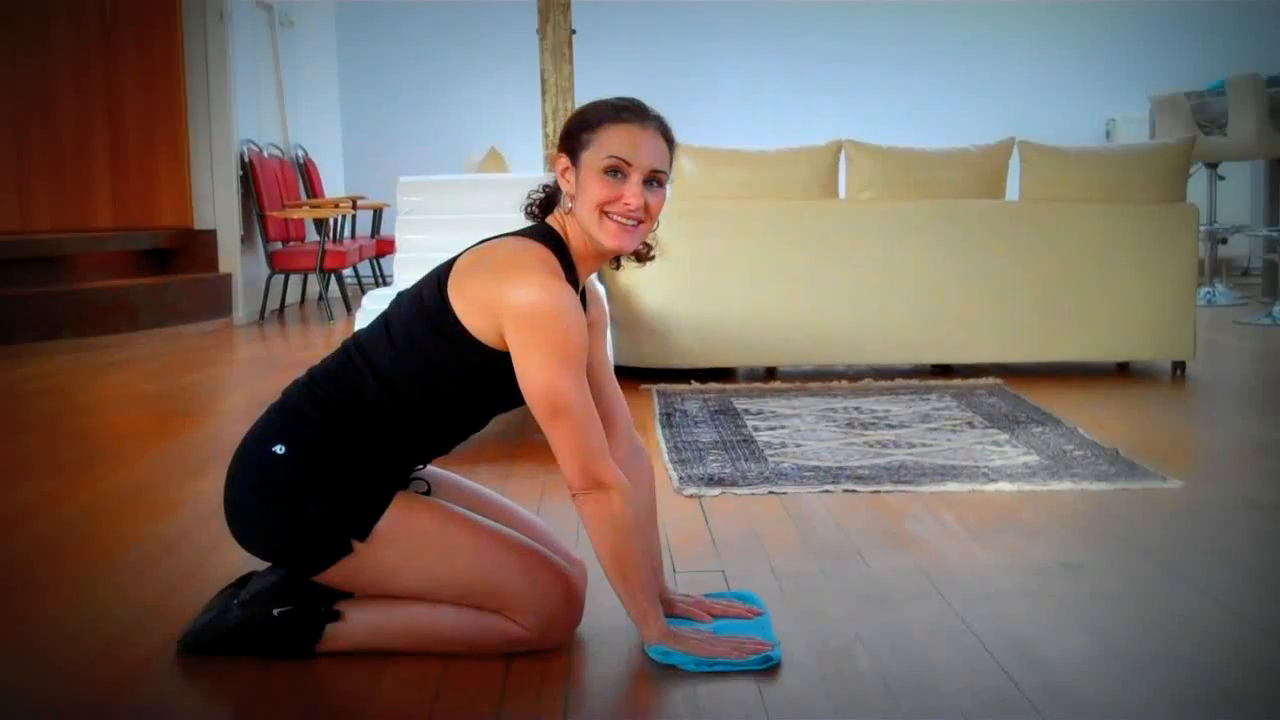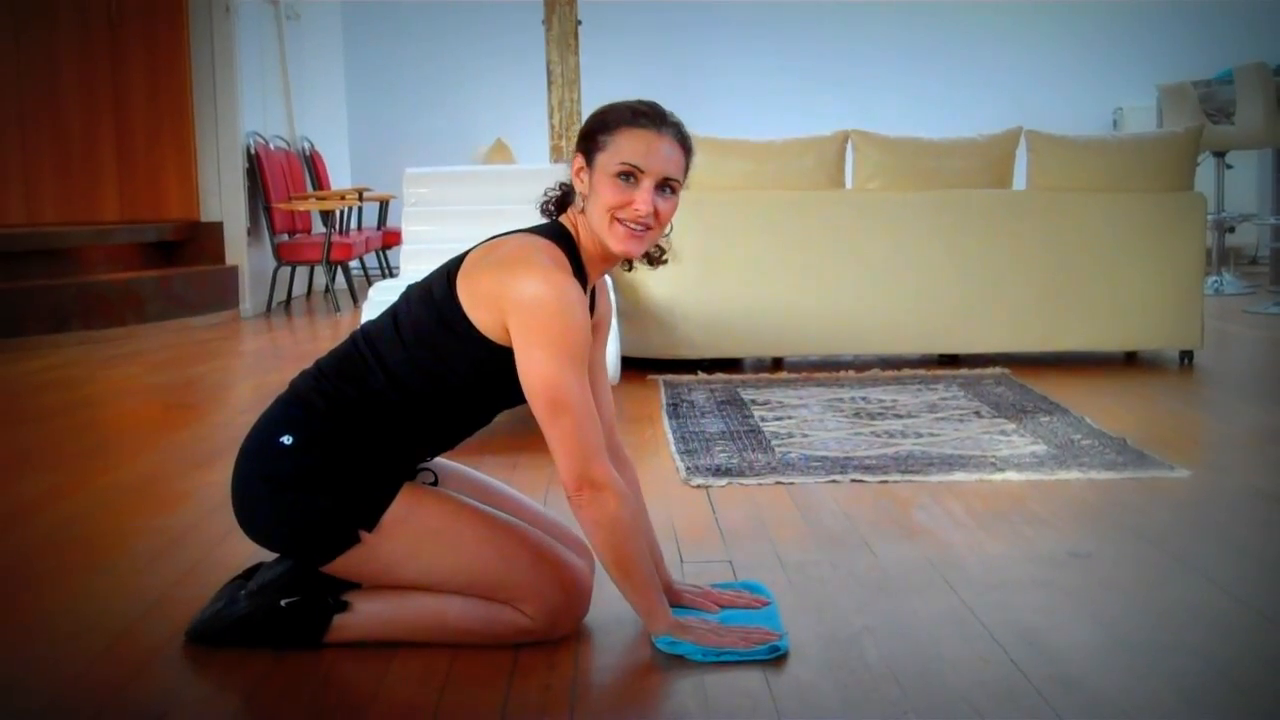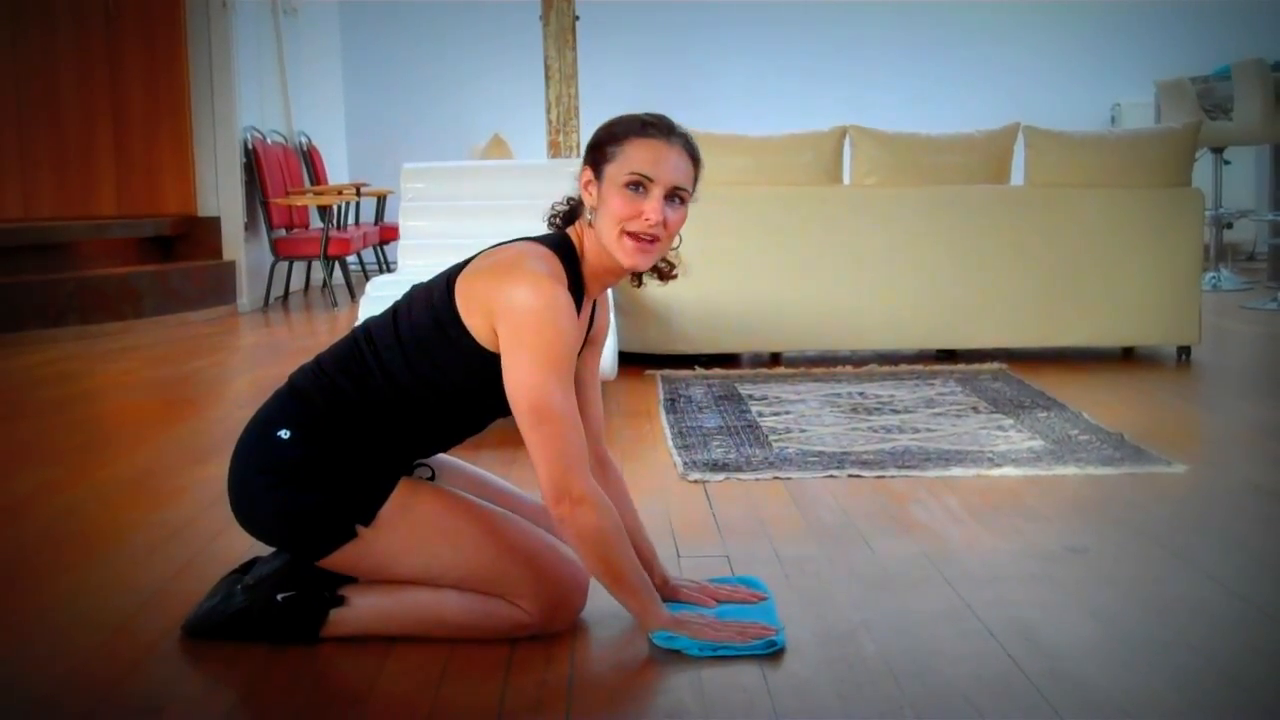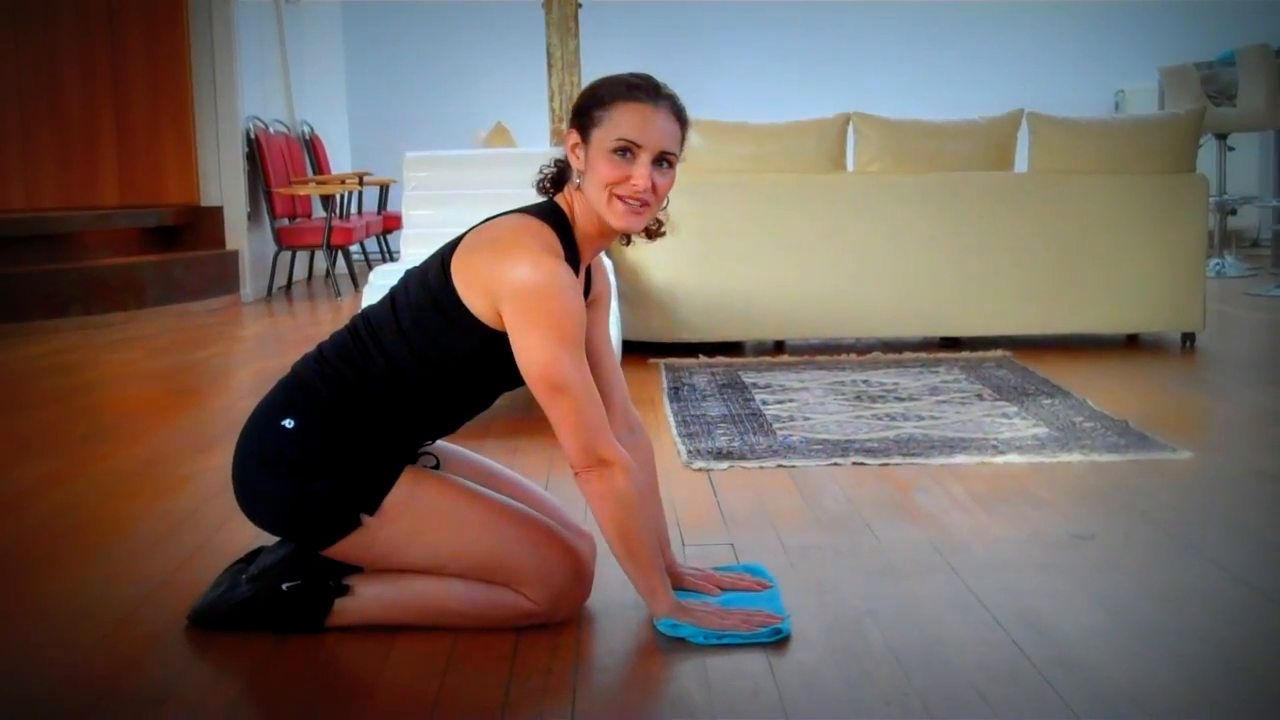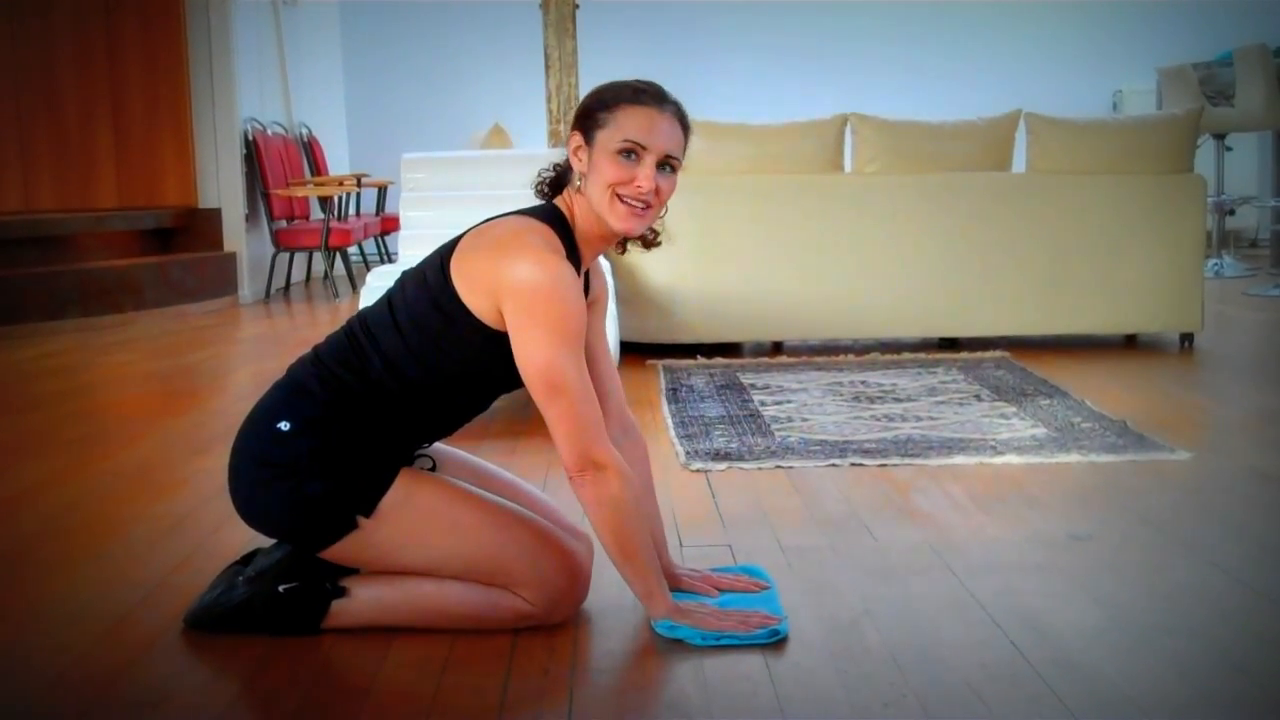
dt=1s
person 1, frame 1
left shoulder: (579, 294)
right shoulder: (534, 284)
left elbow: (624, 451)
right elbow: (594, 482)
left wrist: (659, 592)
right wrist: (655, 627)
left hip: (368, 472)
right hip: (300, 483)
left knee: (558, 574)
right knee: (550, 607)
left ankle: (323, 579)
right ankle: (297, 618)
person 1, frame 2
left shoulder: (588, 289)
right shoulder: (541, 279)
left elbow: (609, 454)
right elbow: (590, 484)
left wrist: (663, 583)
right wrist: (661, 619)
left hip: (373, 463)
right hip: (306, 473)
left knee: (569, 562)
right knee: (558, 598)
left ankle: (331, 572)
right ankle: (306, 609)
person 1, frame 3
left shoulder: (589, 300)
right shoulder: (535, 288)
left elbow: (594, 461)
right elbow: (571, 495)
left wrist: (660, 580)
right wrist: (657, 617)
left hip: (371, 460)
right hip: (300, 468)
left knee: (562, 553)
right knee: (554, 594)
left ankle: (324, 566)
right ankle: (300, 605)
person 1, frame 4
left shoulder: (585, 267)
right shoulder: (533, 263)
left elbow: (623, 429)
right elbow: (598, 461)
left wrist: (667, 565)
right wrist: (663, 600)
left hip: (378, 446)
right hip: (307, 457)
left knee: (565, 547)
right knee: (560, 580)
left ankle: (334, 553)
right ankle: (305, 593)
person 1, frame 5
left shoulder: (583, 269)
right shoulder: (535, 261)
left elbow: (618, 431)
right elbow: (593, 463)
left wrist: (664, 566)
right wrist: (662, 603)
left hip: (373, 447)
right hip: (304, 459)
left knee: (563, 549)
right knee: (557, 582)
left ankle: (331, 556)
right ankle: (302, 594)
